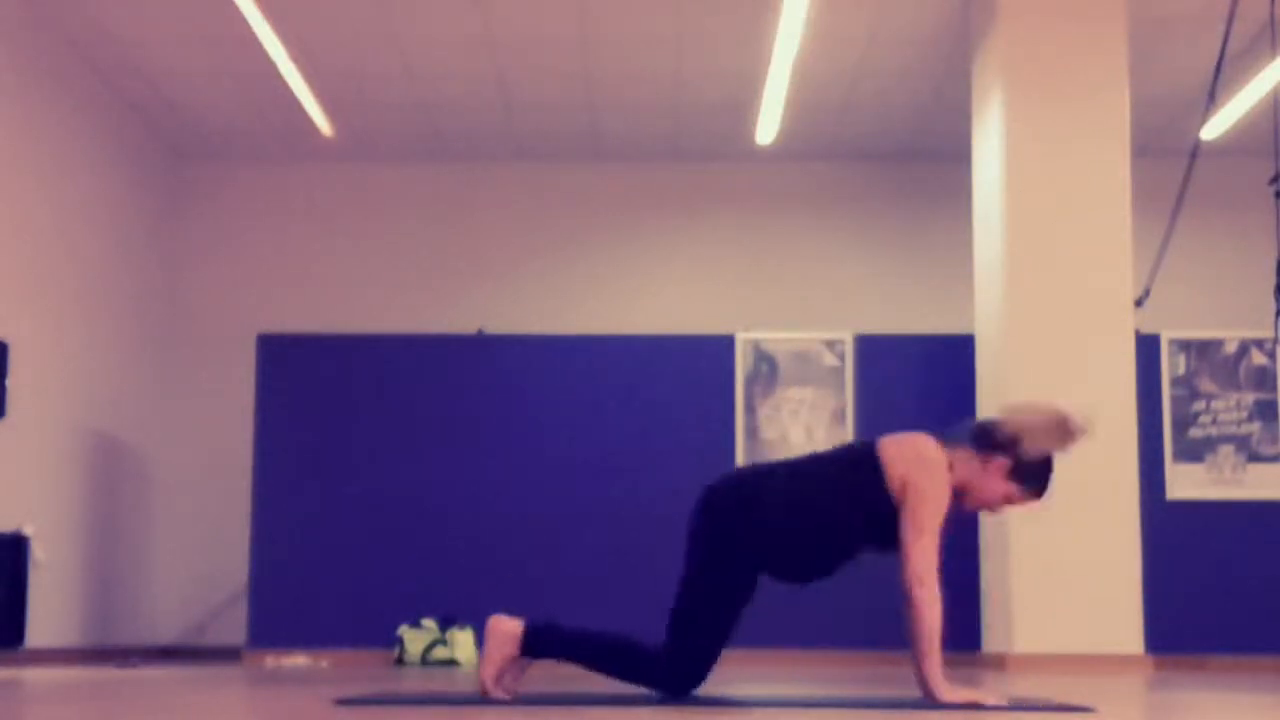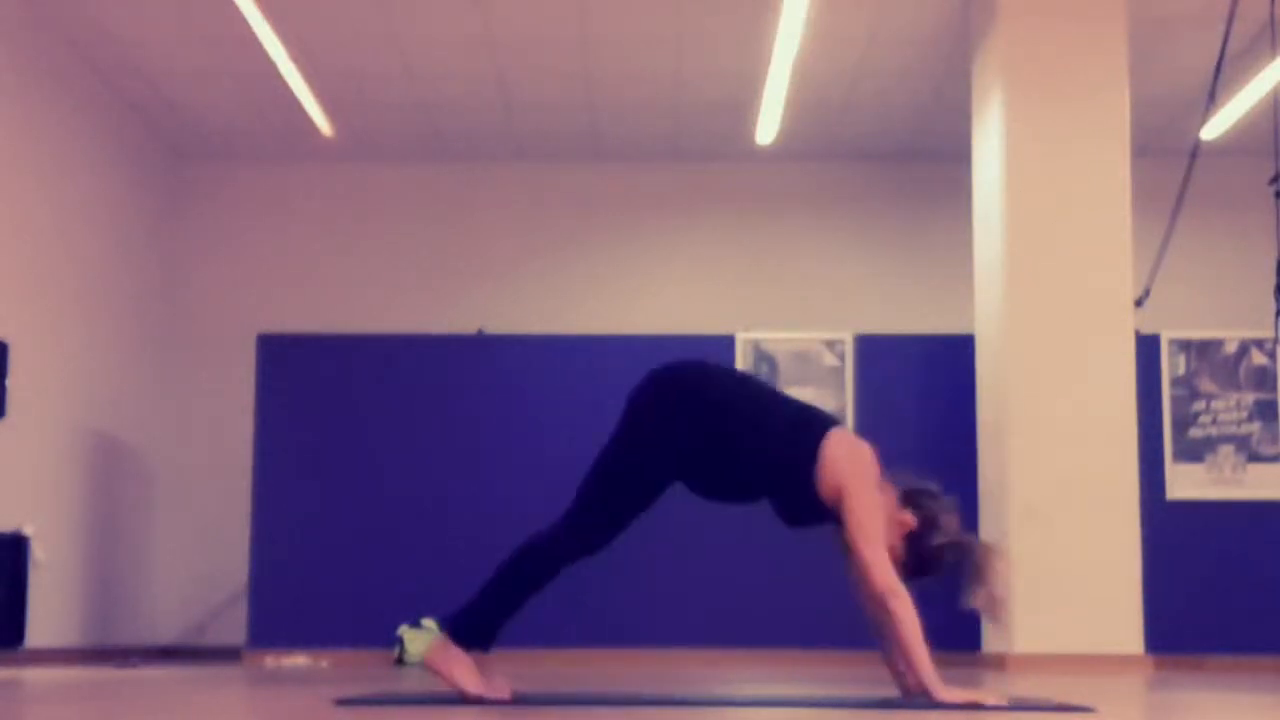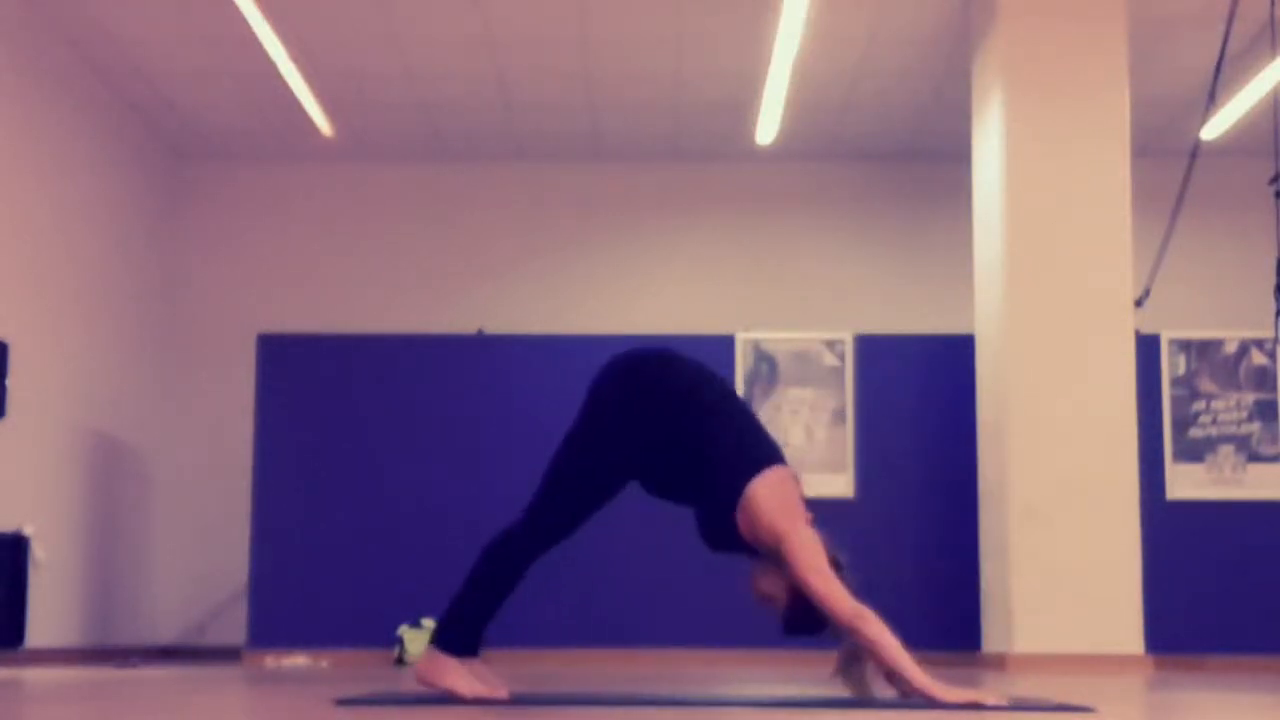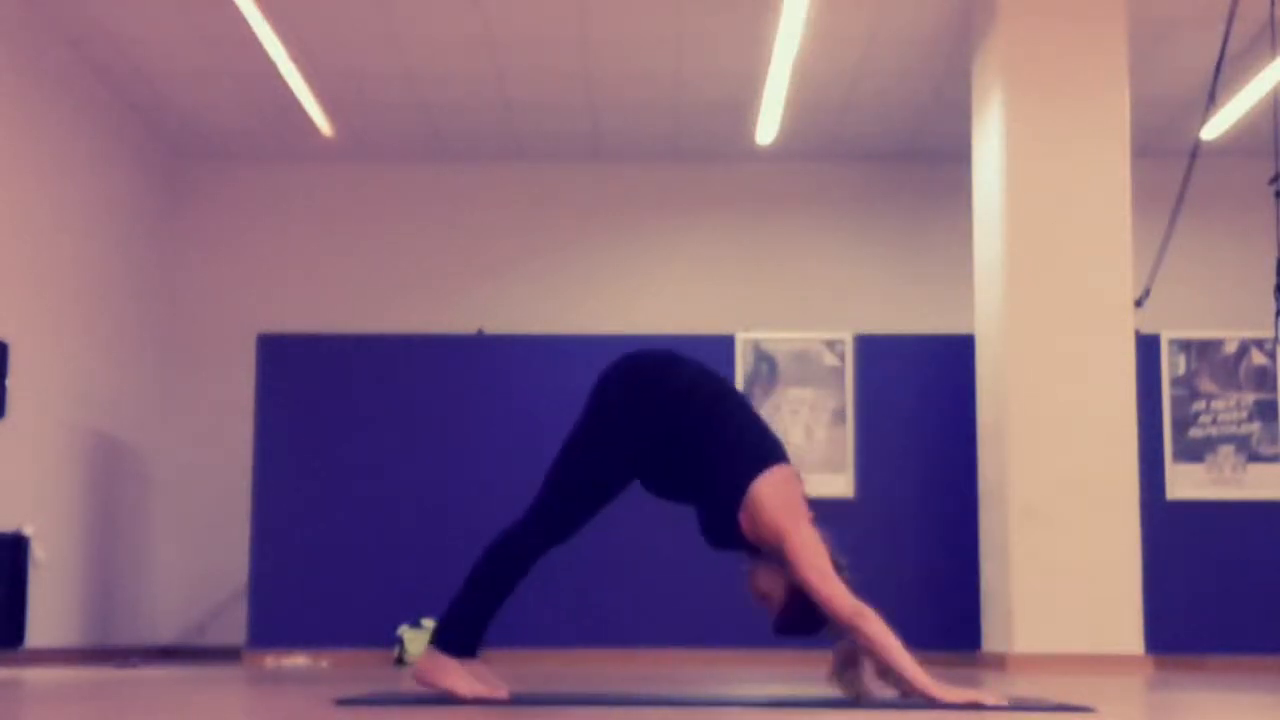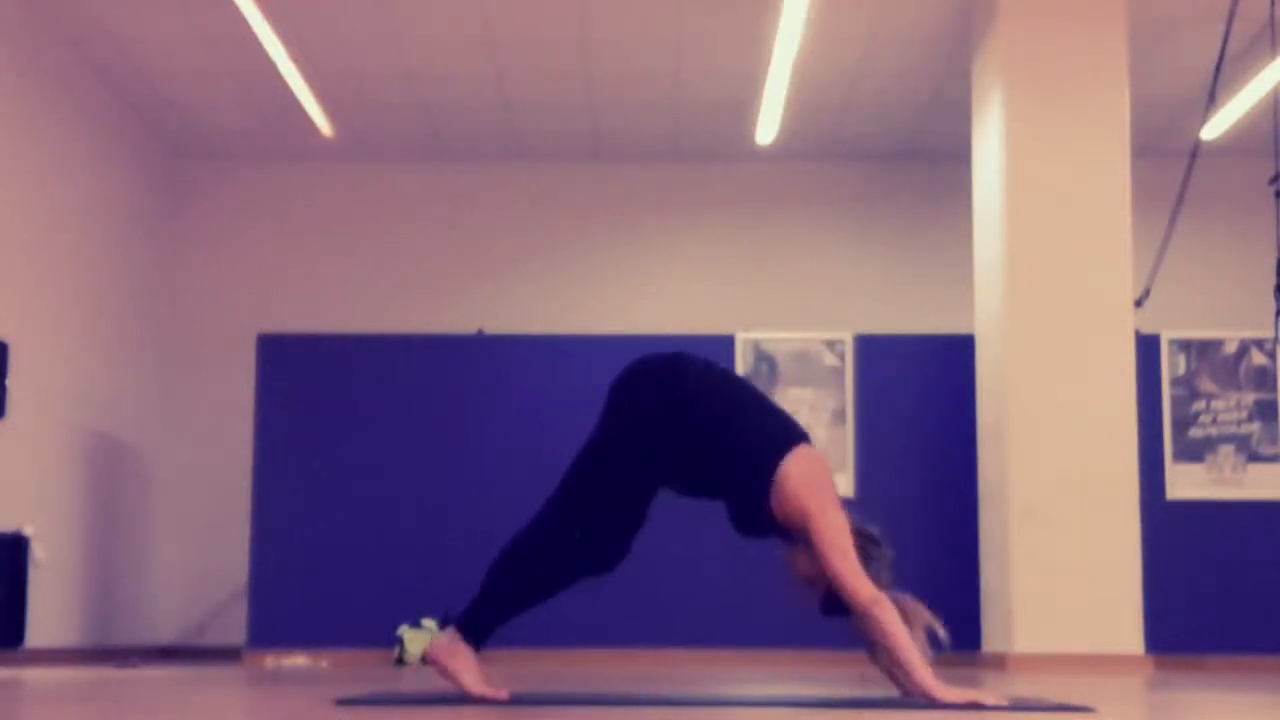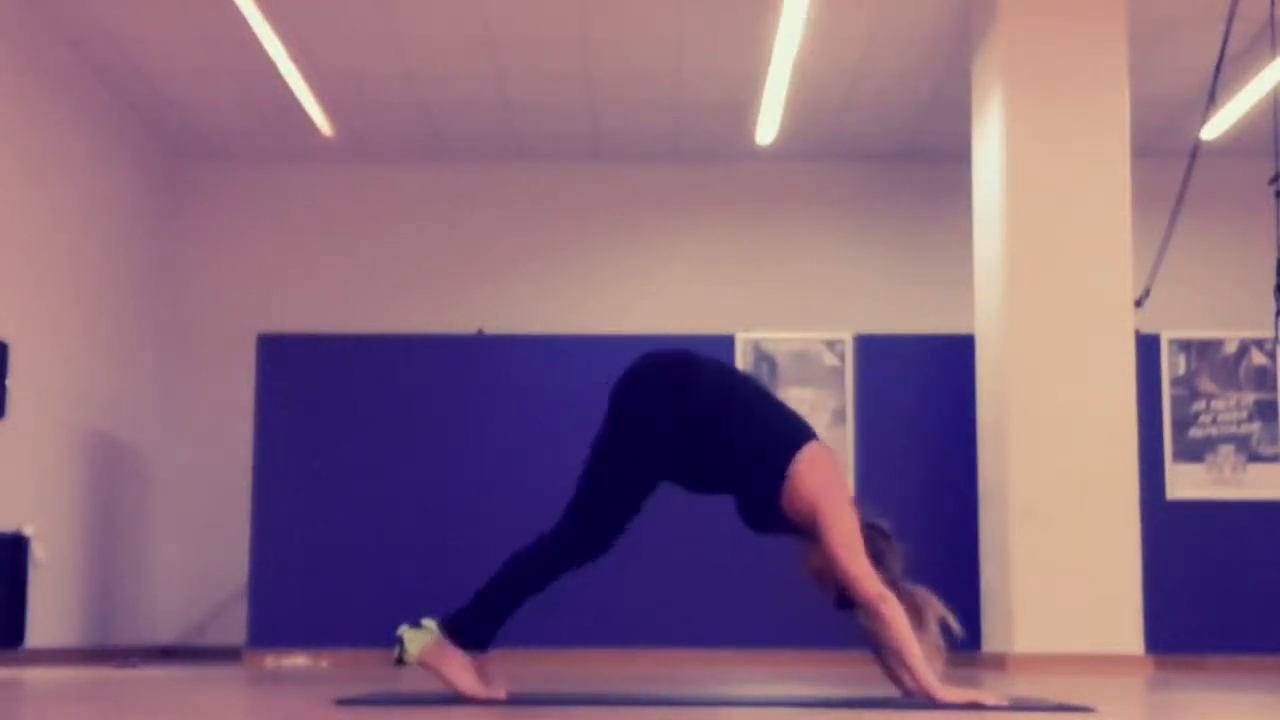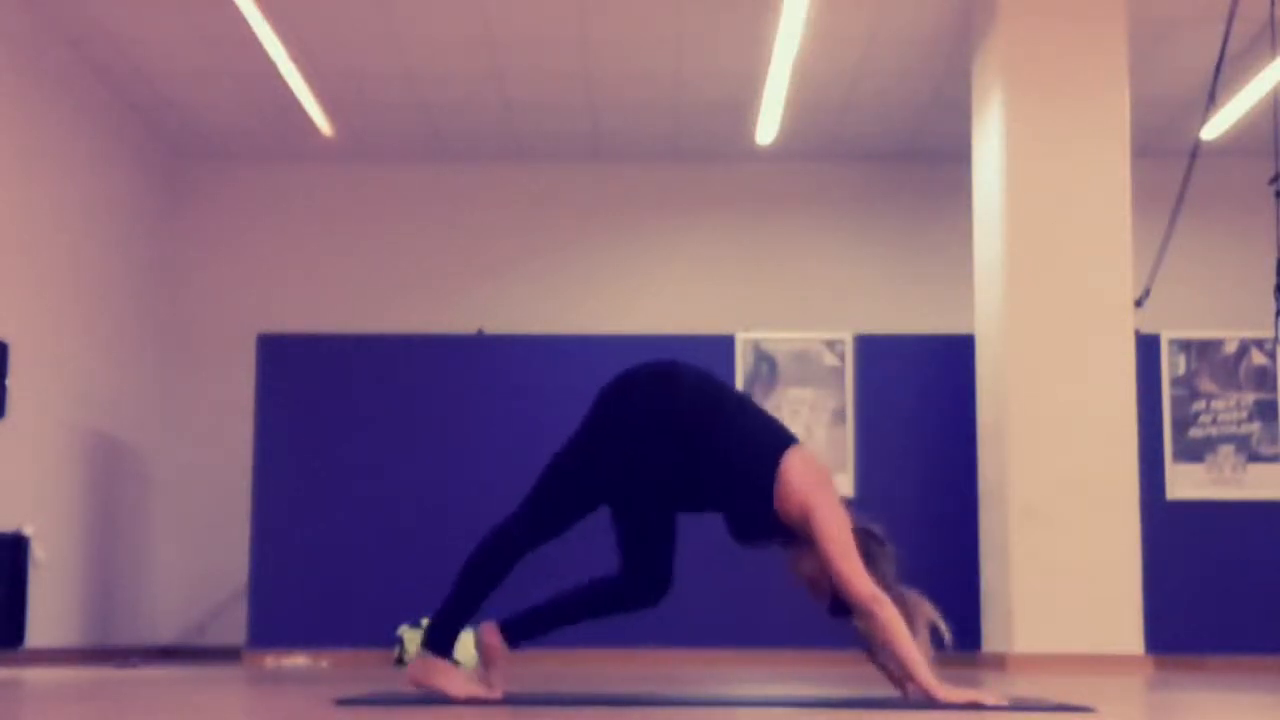
dt=0.1s
person 1, frame 1
left shoulder: (931, 466)
right shoulder: (931, 475)
left elbow: (922, 584)
right elbow: (921, 583)
left wrist: (932, 677)
right wrist: (937, 683)
left hip: (752, 517)
right hip: (741, 517)
left knee: (678, 671)
right knee: (682, 668)
right ankle: (524, 636)
person 1, frame 2
left shoulder: (859, 479)
right shoulder: (859, 488)
left elbow: (878, 593)
right elbow: (886, 592)
left wrist: (908, 674)
right wrist: (933, 687)
left hip: (692, 409)
right hip: (679, 412)
left knee: (579, 536)
right knee: (580, 532)
right ankle: (453, 640)
person 1, frame 3
left shoulder: (784, 525)
right shoulder: (780, 525)
left elbow: (852, 617)
right elbow: (853, 615)
left wrist: (910, 678)
right wrist: (932, 688)
left hip: (664, 397)
right hip: (637, 394)
left knee: (546, 527)
right knee: (543, 524)
left ankle: (456, 651)
right ankle: (448, 652)
person 1, frame 4
left shoulder: (787, 523)
right shoulder: (782, 529)
left elbow: (853, 614)
right elbow: (855, 616)
left wrist: (913, 680)
right wrist: (932, 688)
left hip: (662, 402)
right hip: (645, 396)
left knee: (551, 527)
right knee: (544, 526)
left ankle: (456, 651)
right ankle: (444, 655)
person 1, frame 5
left shoulder: (817, 508)
right shoulder: (814, 509)
left elbow: (871, 604)
right elbow: (869, 603)
left wrist: (917, 681)
right wrist: (933, 689)
left hip: (675, 407)
right hip: (660, 402)
left knee: (598, 550)
right knee: (561, 531)
left ankle: (461, 638)
right ankle: (455, 639)
person 1, frame 6
left shoulder: (830, 507)
right shoulder: (825, 504)
left elbow: (874, 600)
right elbow: (874, 597)
left wrist: (915, 680)
right wrist: (935, 687)
left hip: (675, 406)
right hip: (664, 399)
left knee: (585, 537)
right knee: (584, 534)
left ankle: (465, 642)
right ankle: (450, 641)
person 1, frame 7
left shoulder: (818, 510)
right shoulder: (816, 510)
left elbow: (868, 604)
right elbow: (871, 600)
left wrist: (914, 682)
right wrist: (933, 688)
left hip: (660, 418)
right hip: (648, 407)
left knee: (647, 583)
right knee: (533, 523)
left ankle: (500, 639)
right ankle: (436, 653)
